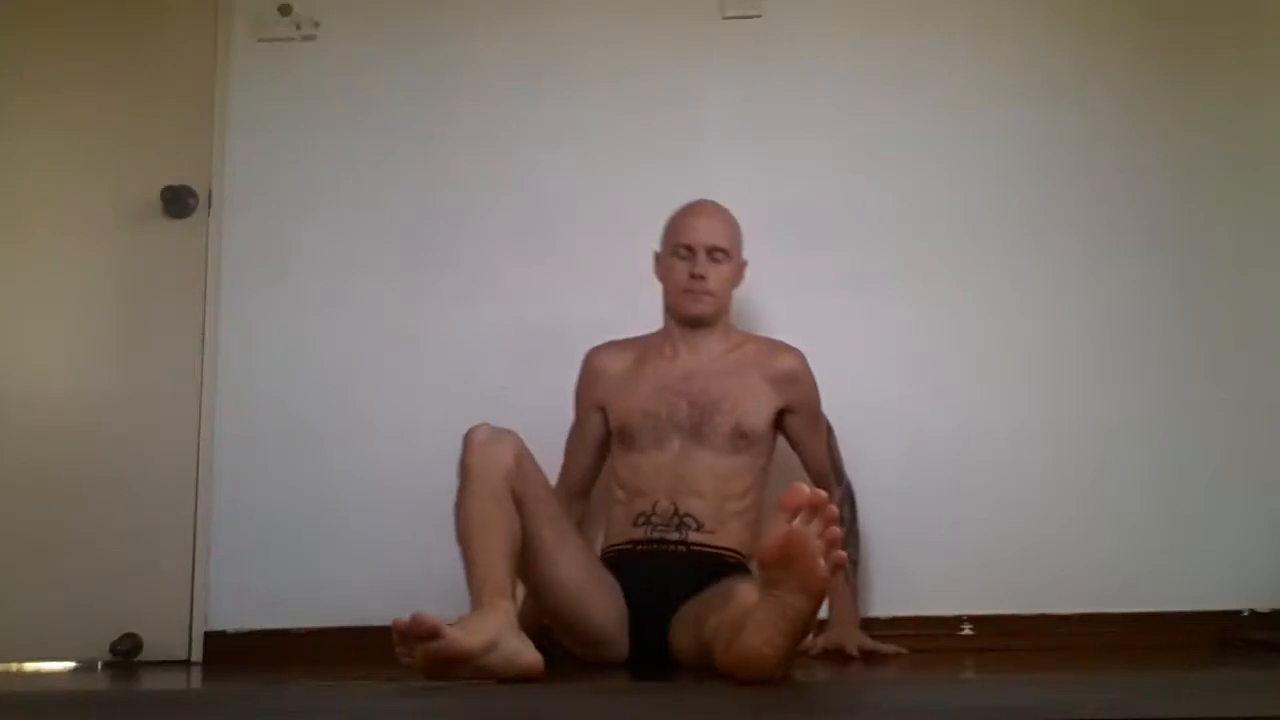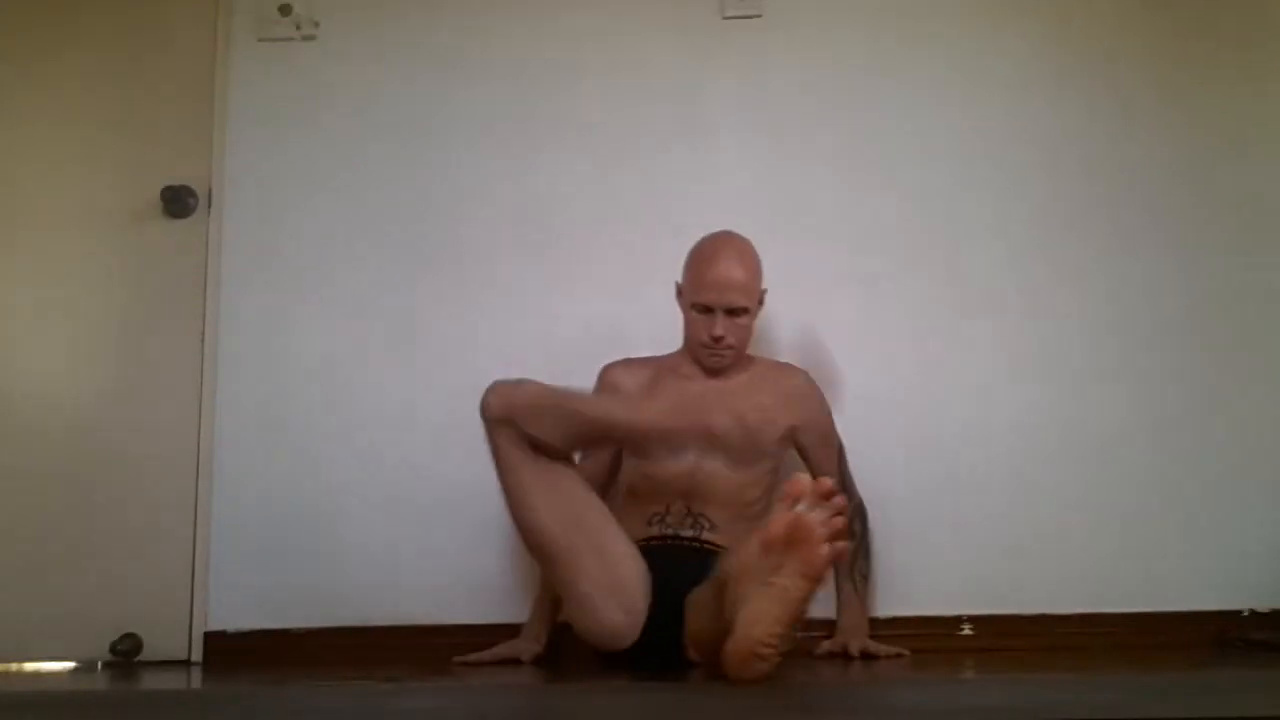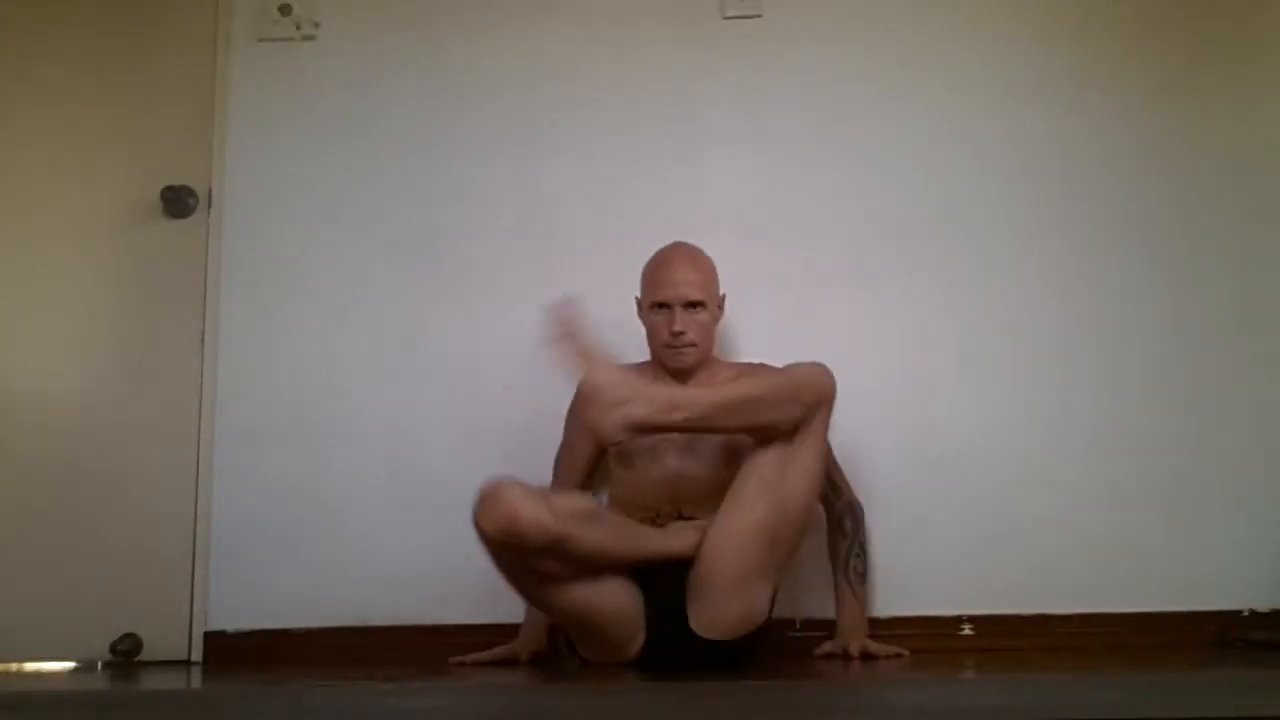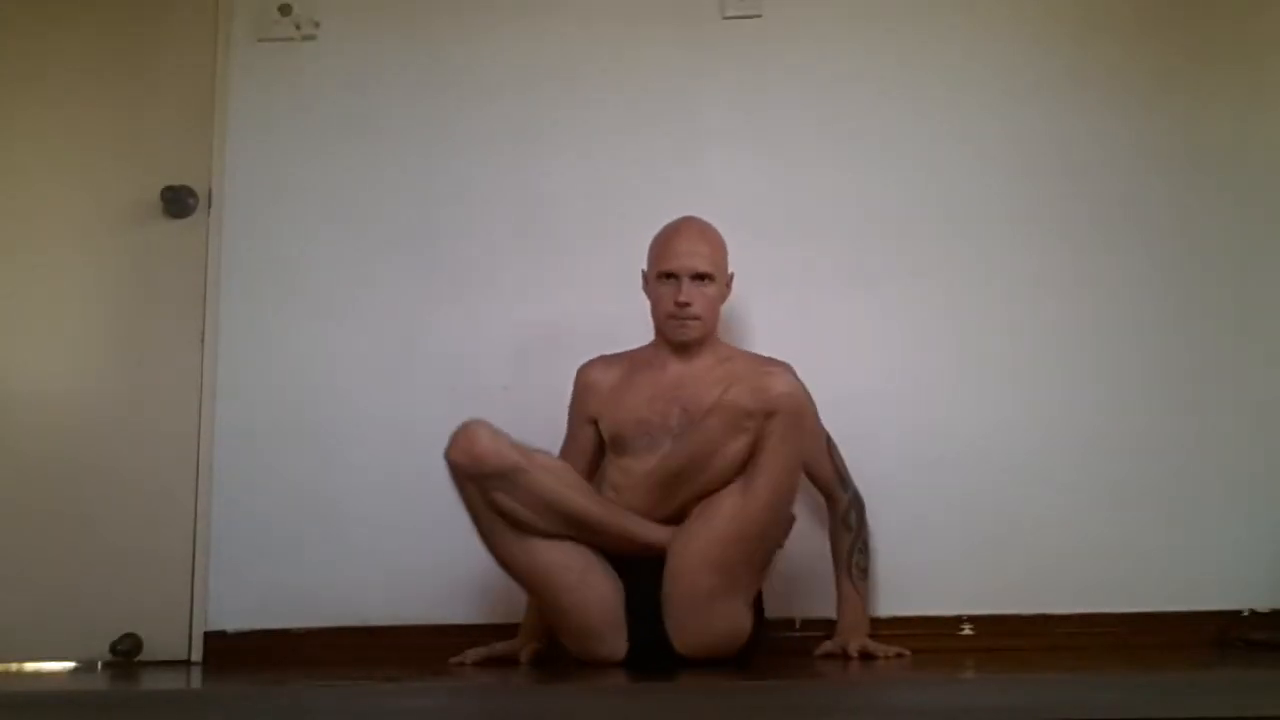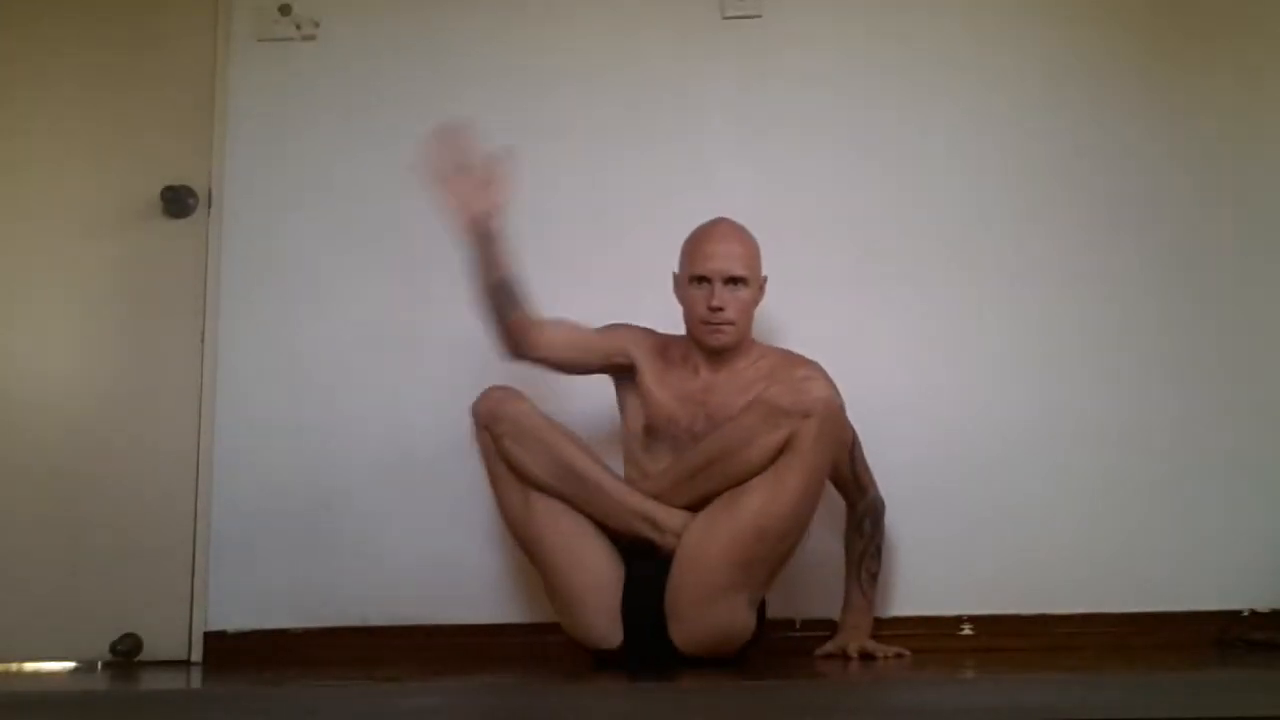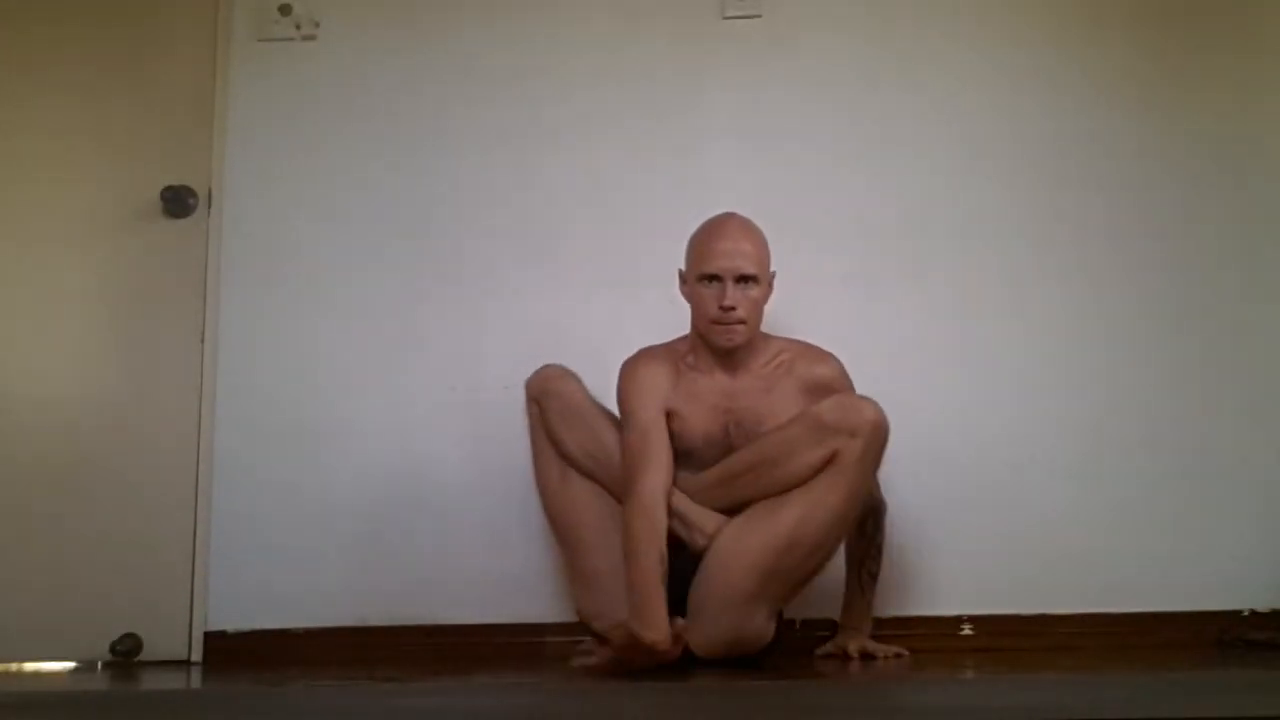
dt=0.4s
person 1, frame 1
left shoulder: (779, 371)
right shoulder: (607, 368)
left elbow: (833, 488)
right elbow: (570, 497)
left wrist: (845, 620)
right wrist: (530, 617)
left hip: (715, 595)
right hip: (611, 601)
right knee: (489, 448)
right ankle: (496, 629)
person 1, frame 2
left shoulder: (790, 390)
right shoulder: (625, 383)
left elbow: (845, 507)
right elbow: (579, 504)
left wrist: (853, 626)
right wrist: (535, 631)
left hip: (717, 597)
right hip: (623, 603)
right knee: (507, 401)
person 1, frame 3
left shoulder: (766, 391)
right shoulder: (599, 395)
left elbow: (841, 503)
right elbow: (556, 515)
left wrist: (852, 627)
right wrist: (532, 634)
left hip: (720, 615)
right hip: (622, 620)
left knee: (814, 382)
right knee: (501, 512)
person 1, frame 4
left shoulder: (764, 380)
right shoulder: (600, 381)
left elbow: (842, 496)
right elbow: (559, 503)
left wrist: (853, 626)
right wrist: (532, 630)
left hip: (708, 617)
right hip: (608, 622)
left knee: (776, 395)
right knee: (471, 446)
person 1, frame 5
left shoulder: (793, 378)
right shoulder: (641, 355)
left elbow: (865, 499)
right elbow: (526, 338)
left wrist: (856, 623)
right wrist: (484, 225)
left hip: (706, 613)
right hip: (611, 612)
left knee: (813, 399)
right knee: (496, 406)
right ankle: (663, 525)
person 1, frame 6
left shoulder: (814, 375)
right shoulder: (650, 372)
left elbow: (865, 501)
right elbow: (645, 496)
left wrist: (855, 626)
right wrist: (651, 623)
left hip: (727, 614)
right hip: (629, 607)
left knee: (863, 419)
right knee: (550, 385)
